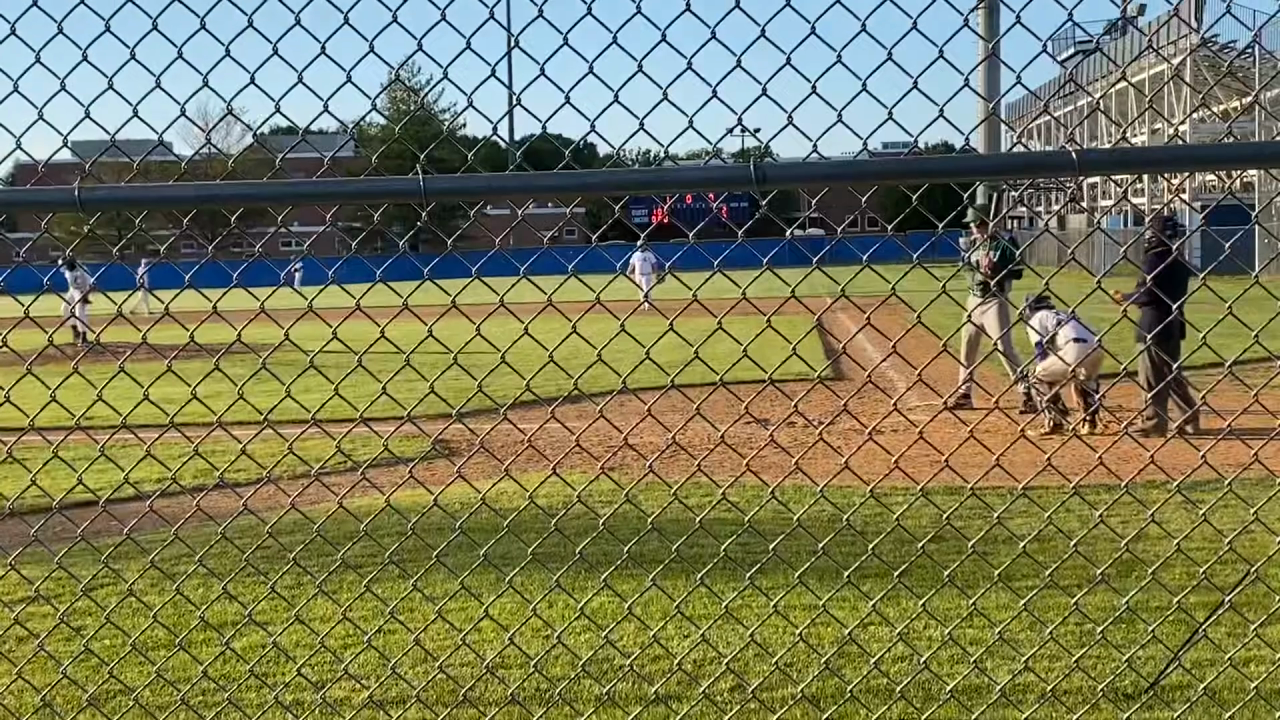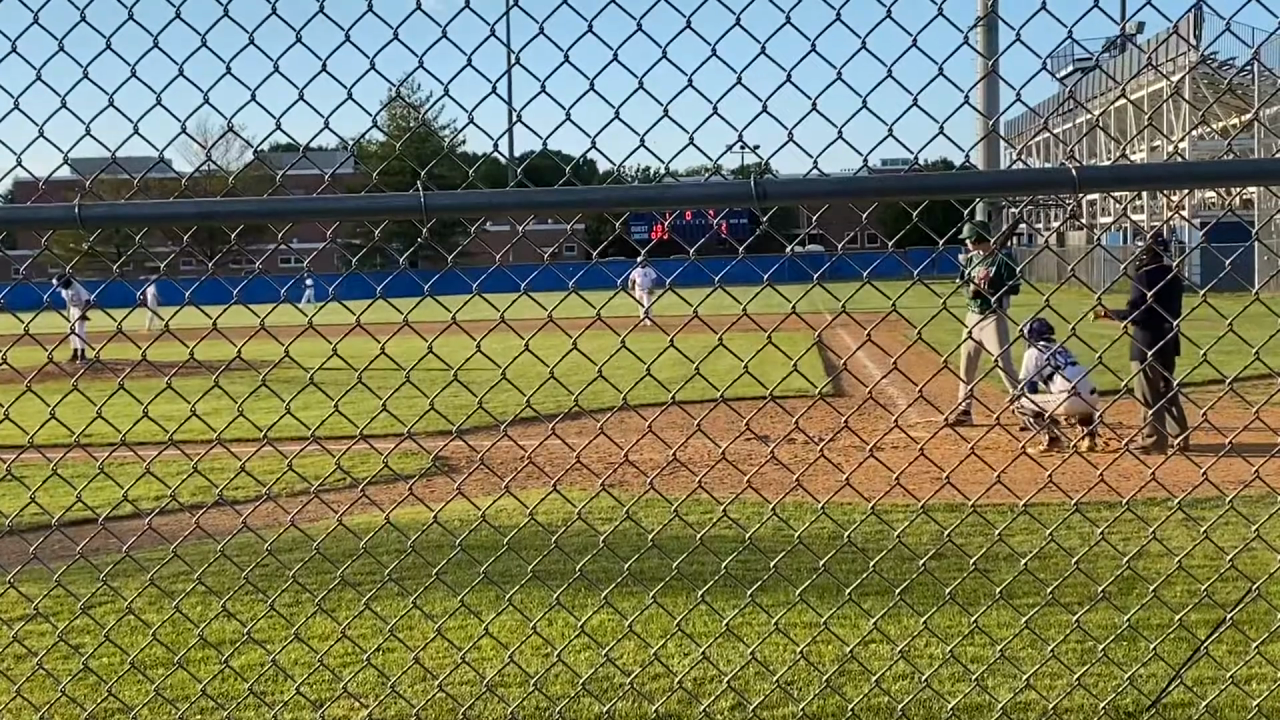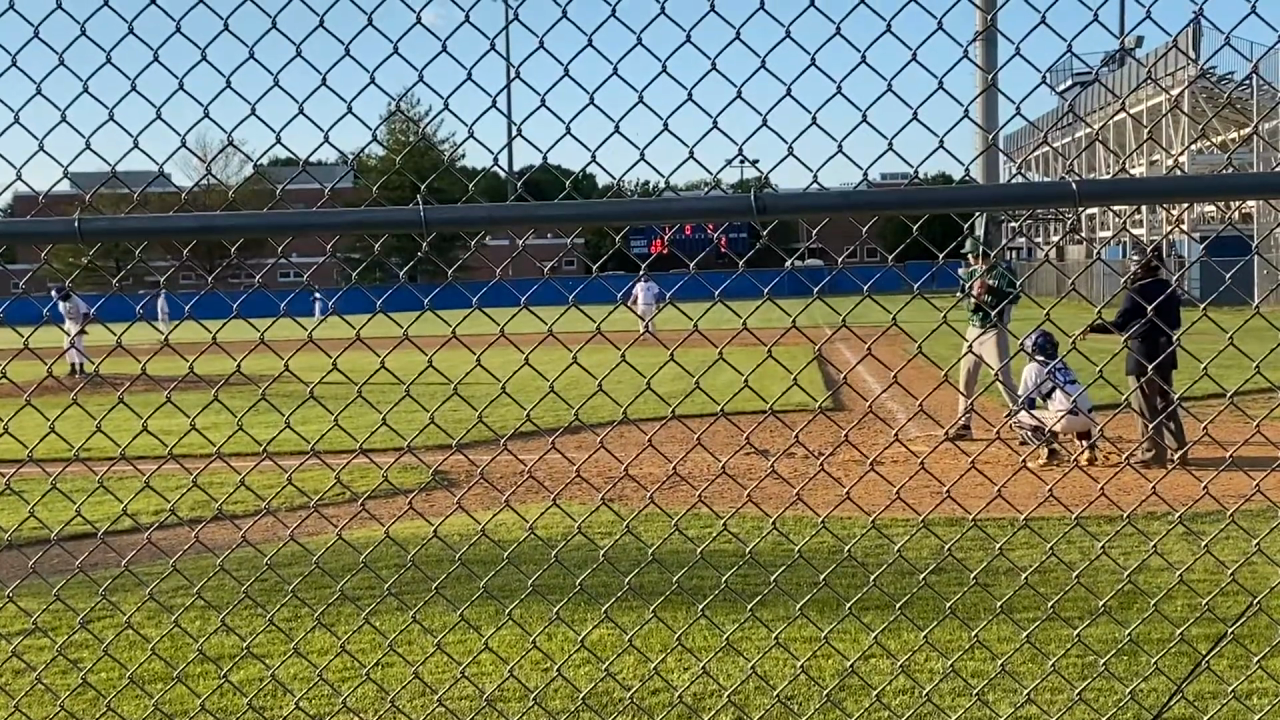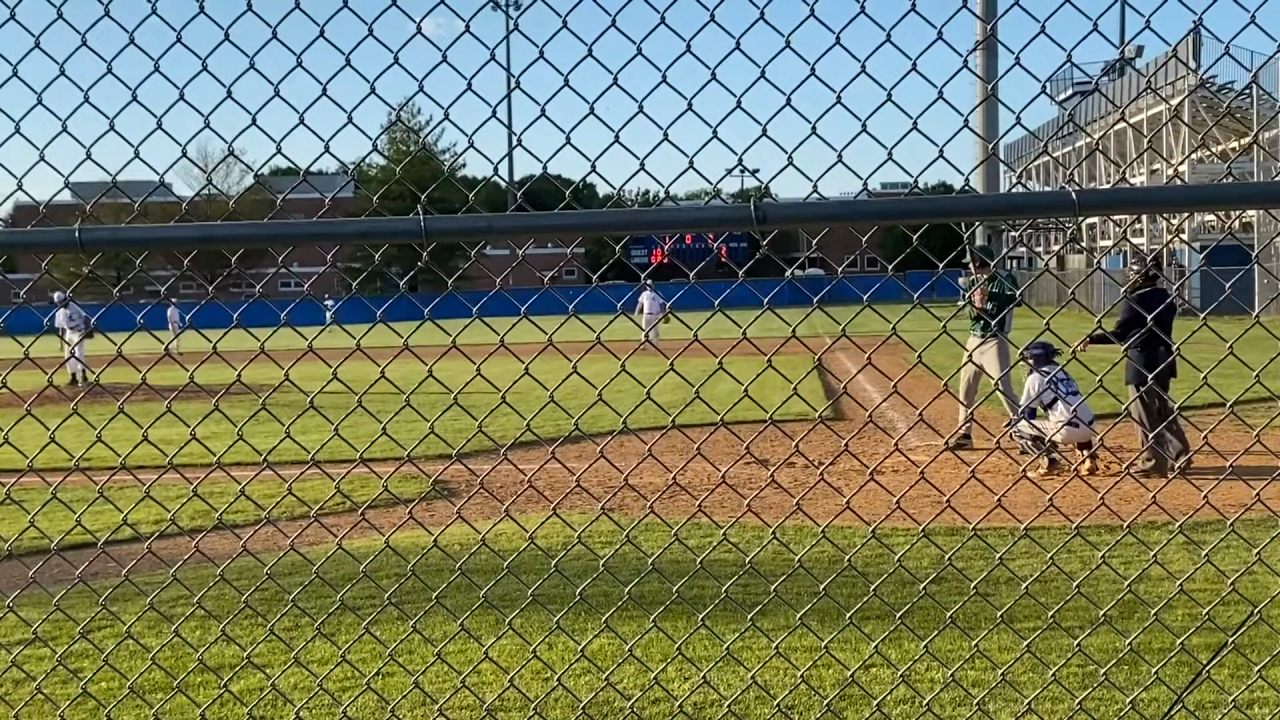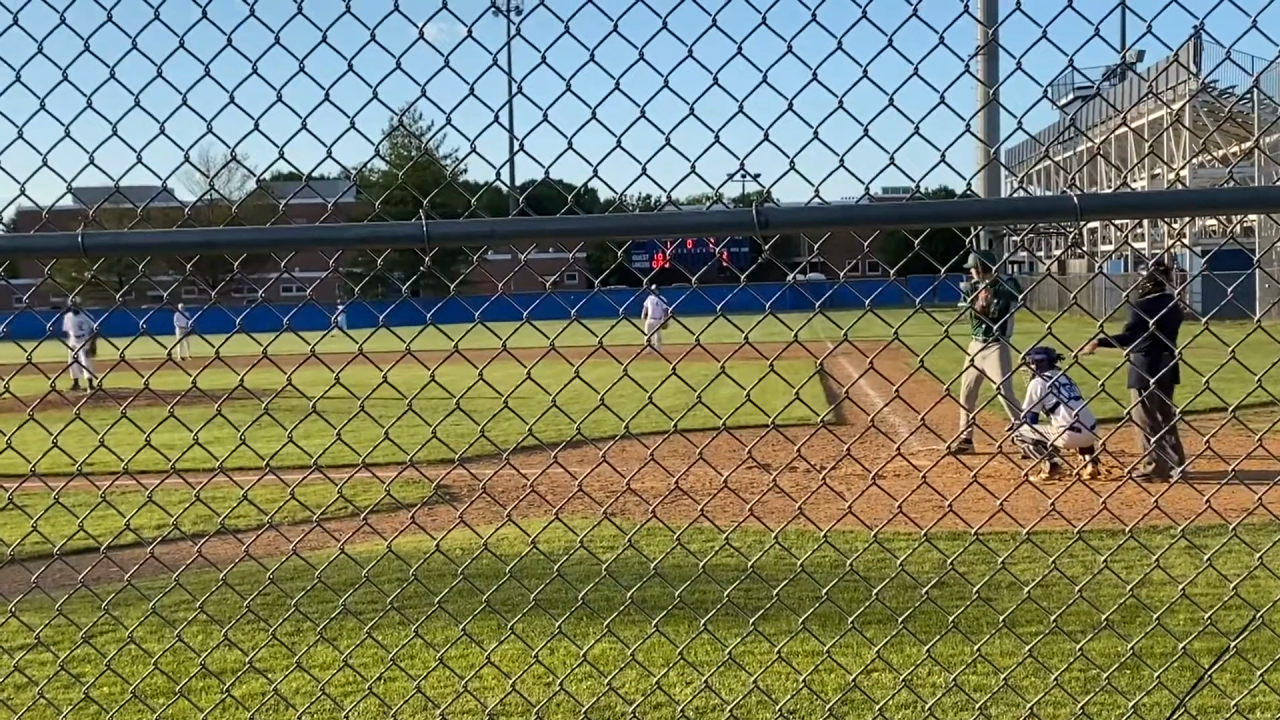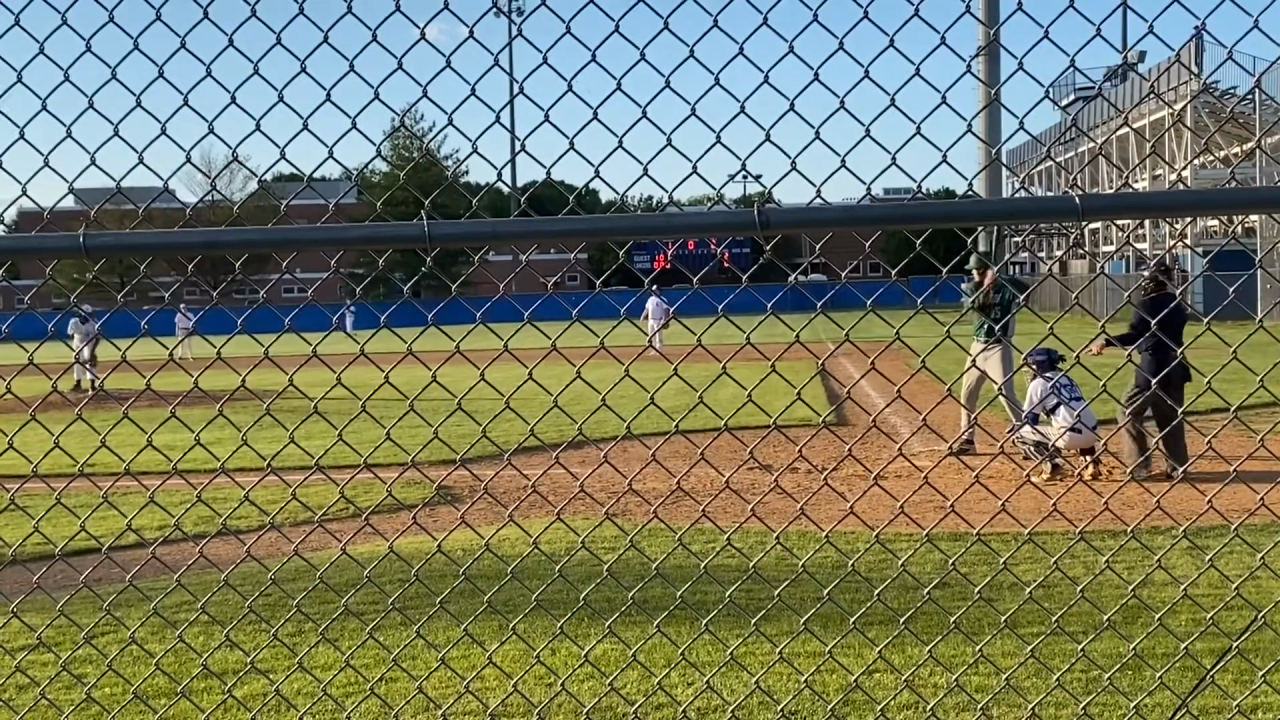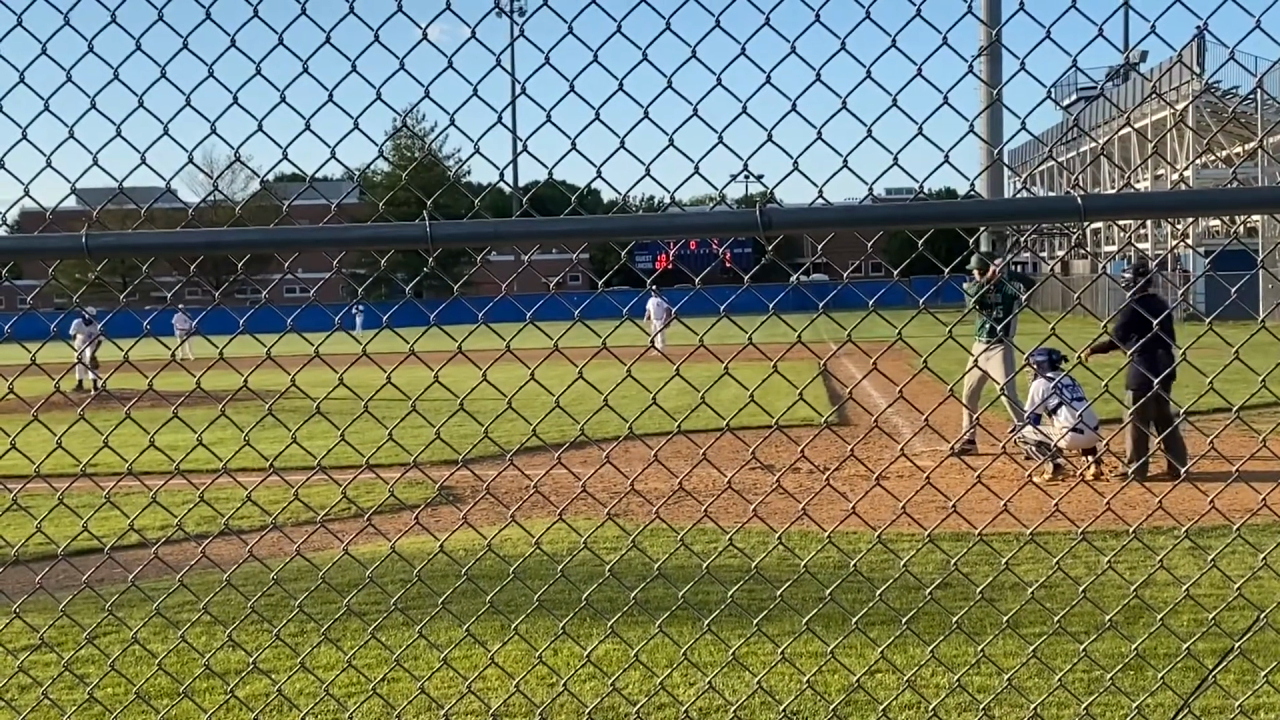
dt=0.4s
person 1, frame 1
left shoulder: (1153, 258)
right shoulder: (1180, 260)
left elbow: (1146, 295)
right elbow: (1179, 293)
left wrist: (1123, 297)
left hip: (1154, 322)
right hip: (1174, 321)
left knee: (1152, 376)
right knee: (1172, 373)
left ankle: (1154, 423)
right ankle: (1189, 419)
person 1, frame 2
left shoulder: (1143, 277)
right shoulder: (1173, 275)
left elbow: (1132, 313)
right elbow: (1174, 310)
left wrist: (1105, 313)
left hip: (1147, 339)
right hip: (1168, 337)
left knee: (1148, 393)
right knee: (1167, 388)
left ankle: (1154, 440)
right ankle: (1179, 436)
person 1, frame 3
left shoulder: (1136, 291)
right shoulder: (1169, 289)
left elbow: (1120, 324)
right elbow: (1176, 323)
left wrist: (1091, 328)
left hip: (1143, 351)
right hip: (1165, 350)
left knee: (1146, 406)
right knee: (1167, 402)
left ankle: (1153, 454)
right ankle: (1177, 451)
person 1, frame 4
left shoulder: (1134, 301)
right shoulder: (1167, 298)
left elbow: (1119, 334)
left wrist: (1090, 339)
left hip: (1142, 360)
right hip: (1164, 359)
left knee: (1145, 415)
right knee: (1163, 409)
left ankle: (1153, 463)
right ankle: (1179, 455)
person 1, frame 5
left shoulder: (1142, 305)
right shoulder: (1174, 305)
left elbow: (1128, 337)
left wrist: (1098, 341)
left hip: (1146, 365)
right hip: (1168, 365)
left knee: (1146, 420)
right knee: (1166, 417)
left ankle: (1155, 468)
right ankle: (1175, 465)
person 1, frame 6
left shoulder: (1146, 304)
right shoulder: (1177, 304)
left elbow: (1134, 336)
left wrist: (1105, 341)
left hip: (1153, 365)
right hip: (1175, 365)
left knee: (1129, 413)
right knee: (1172, 417)
left ankle: (1138, 467)
right ankle: (1177, 467)
person 1, frame 7
left shoulder: (1131, 307)
right shoulder: (1161, 305)
left elbow: (1118, 340)
right elbow: (1170, 338)
left wrist: (1091, 350)
left hip: (1143, 366)
right hip: (1164, 365)
left knee: (1137, 418)
right knee: (1164, 416)
left ankle: (1135, 468)
right ankle: (1178, 464)
person 2, frame 1
left shoulder: (1005, 242)
right shoulder: (973, 242)
left elbow: (1017, 272)
right elbow: (968, 271)
left wrist: (994, 267)
right wrist: (980, 275)
left hip: (995, 301)
right hip: (974, 299)
left knee: (1004, 348)
right knee: (968, 347)
left ankle: (1028, 393)
right ankle: (964, 393)
person 2, frame 2
left shoulder: (1002, 258)
right shoulder: (970, 259)
left elbow: (1014, 288)
right elbow: (965, 291)
left wrist: (991, 280)
right wrist: (973, 286)
left hip: (994, 318)
right hip: (973, 316)
left knee: (1003, 364)
right knee: (967, 363)
right ankle: (963, 410)
person 2, frame 3
left shoulder: (1003, 271)
right shoulder: (970, 273)
left elbow: (1013, 296)
right elbow: (968, 305)
left wrist: (988, 289)
right wrist: (974, 297)
left hip: (994, 332)
right hip: (973, 330)
left knee: (1003, 378)
right knee: (966, 378)
right ankle: (963, 424)
person 2, frame 4
left shoulder: (1004, 279)
right shoulder: (971, 283)
left elbow: (1016, 299)
right elbow: (970, 314)
left wrist: (989, 295)
right wrist: (976, 306)
left hip: (995, 341)
right hip: (974, 340)
left knee: (1003, 388)
right knee: (966, 388)
right ankle: (964, 433)
person 2, frame 5
left shoulder: (1005, 284)
right shoulder: (971, 287)
left elbow: (1020, 297)
right elbow: (970, 313)
left wrist: (993, 293)
right wrist: (980, 303)
left hip: (997, 346)
right hip: (976, 345)
left knee: (1005, 393)
right knee: (967, 393)
right ankle: (965, 438)
person 2, frame 6
left shoulder: (1007, 286)
right shoulder: (973, 287)
left elbow: (1026, 291)
right elbow: (970, 304)
left wrist: (1001, 280)
right wrist: (986, 288)
left hip: (998, 347)
right hip: (978, 346)
left knee: (1006, 393)
right knee: (967, 393)
right ankle: (966, 439)
person 2, frame 7
left shoulder: (1008, 285)
right shoulder: (976, 286)
left elbow: (1031, 285)
right elbow: (971, 296)
left wrist: (1006, 272)
right wrist: (988, 278)
left hip: (1001, 347)
right hip: (980, 346)
left knee: (1008, 393)
right knee: (969, 394)
right ankle: (968, 439)
